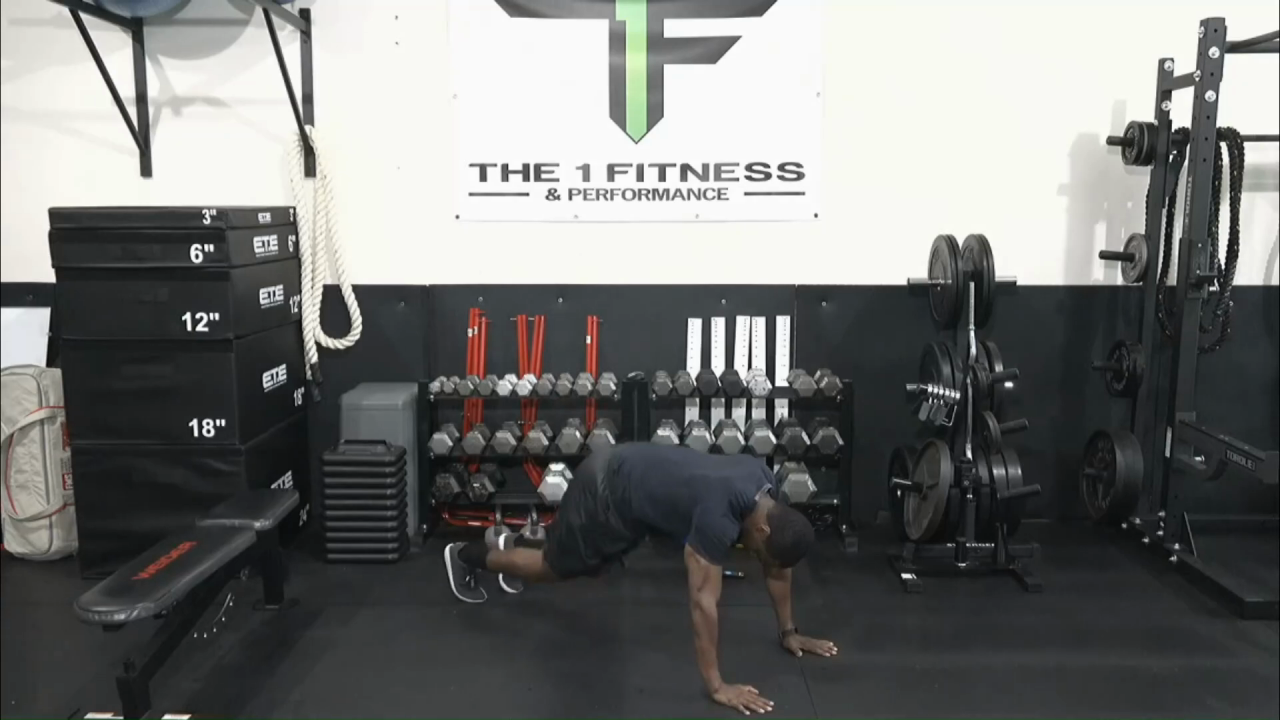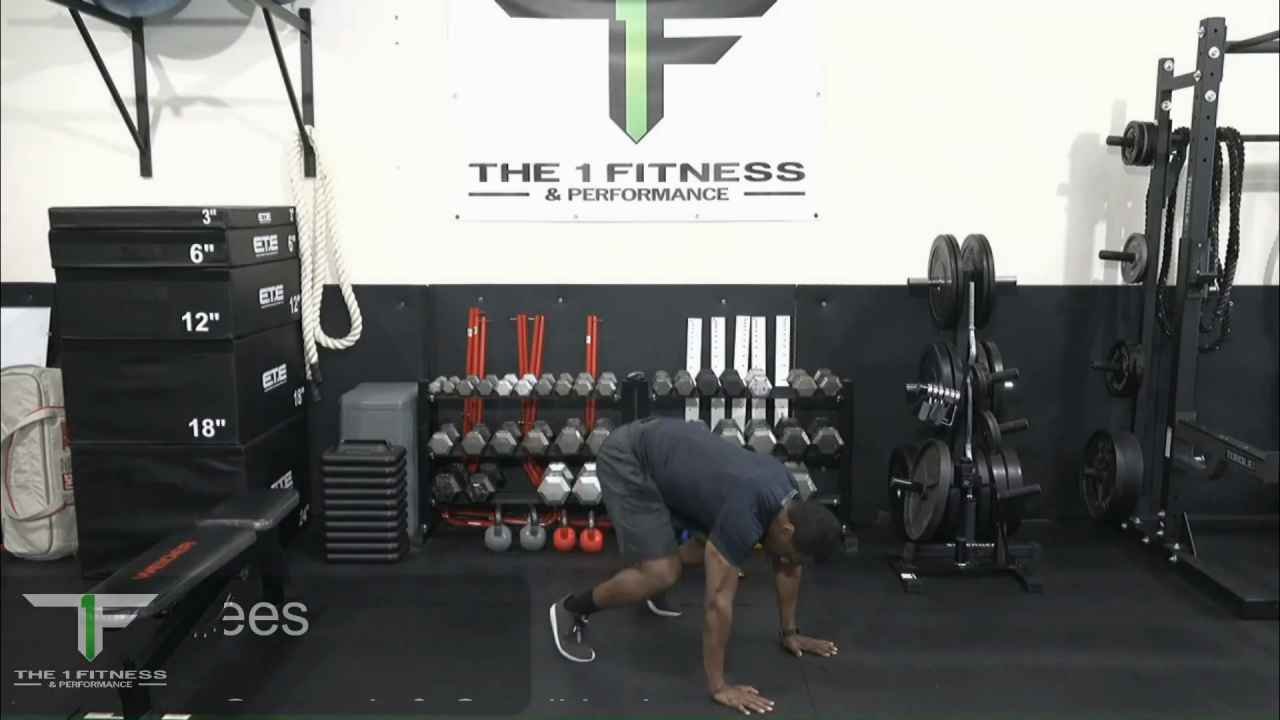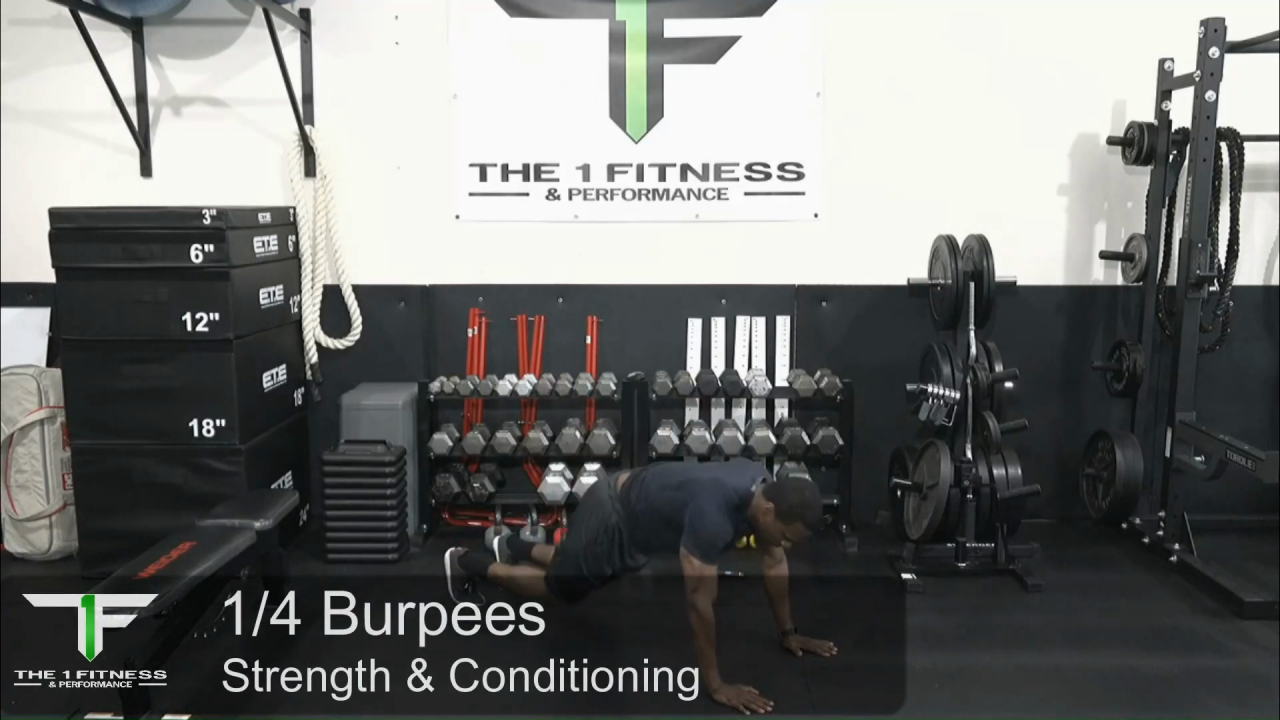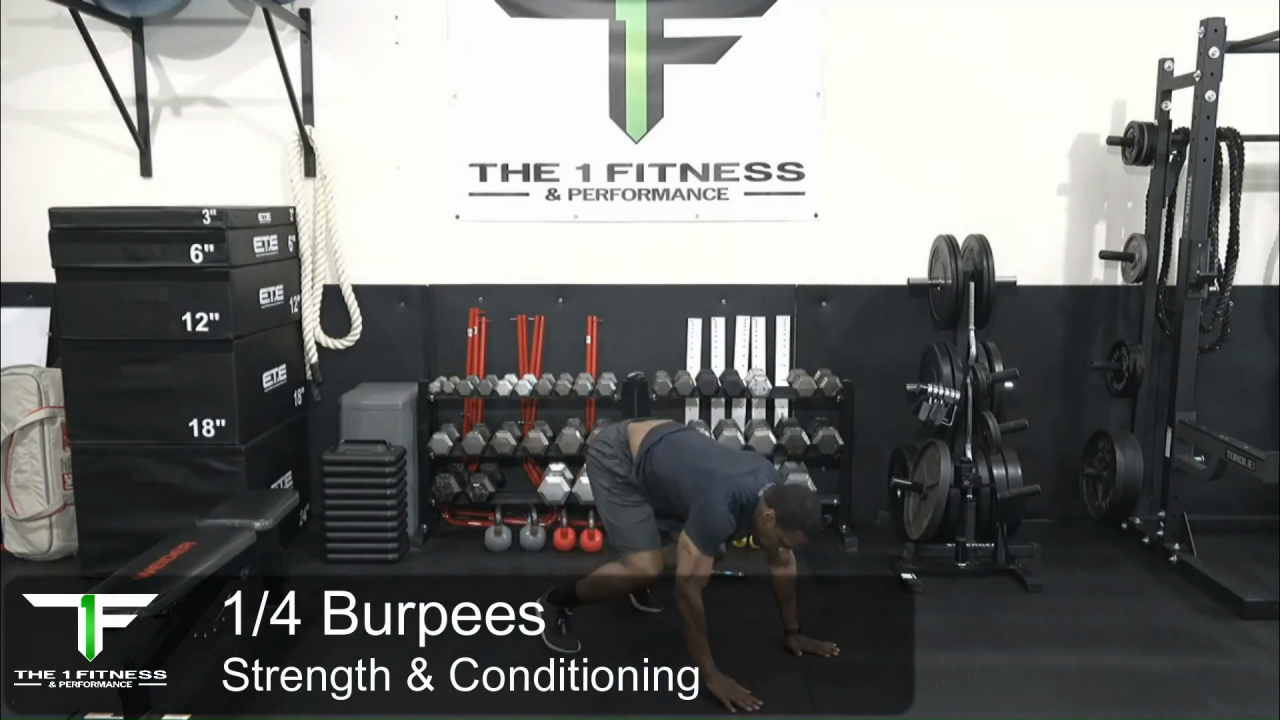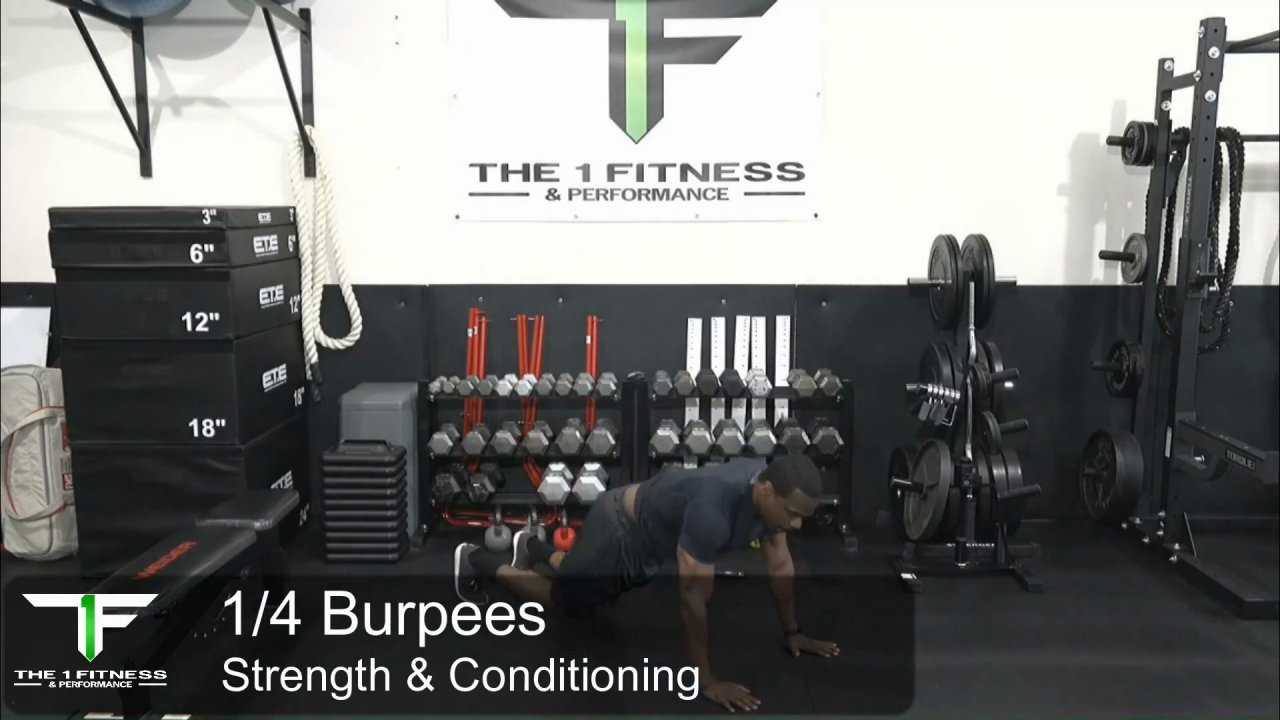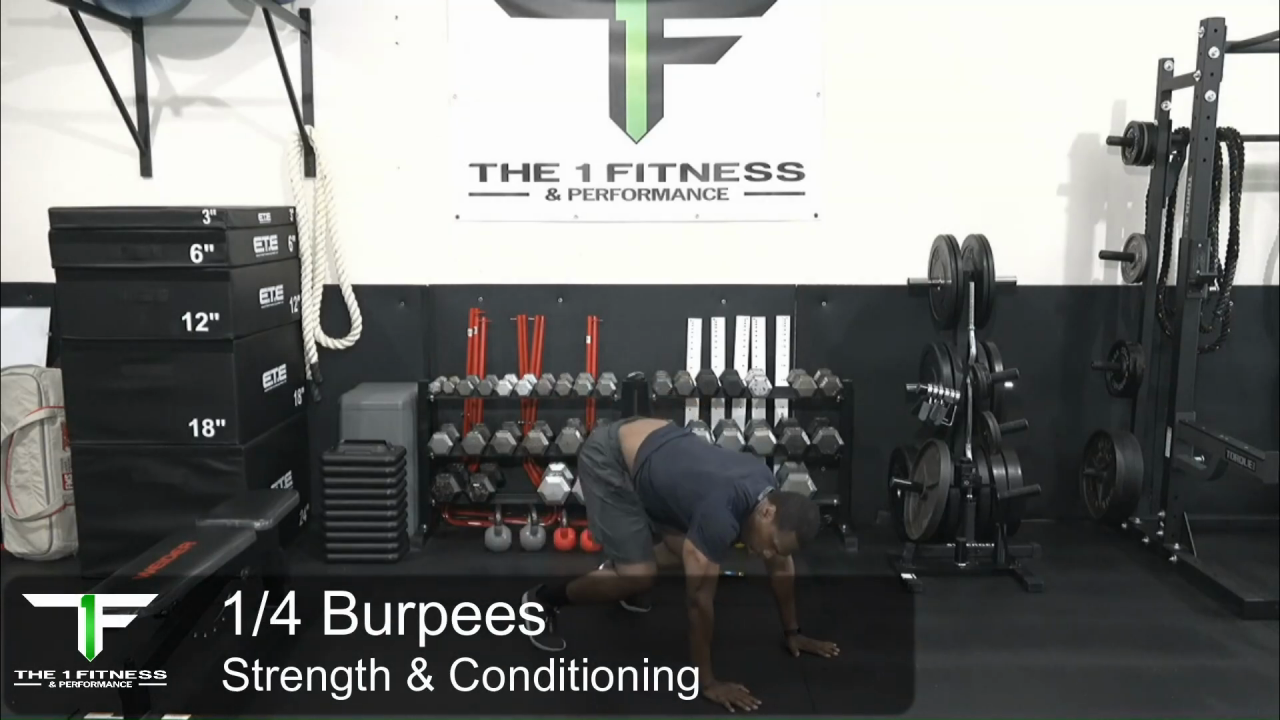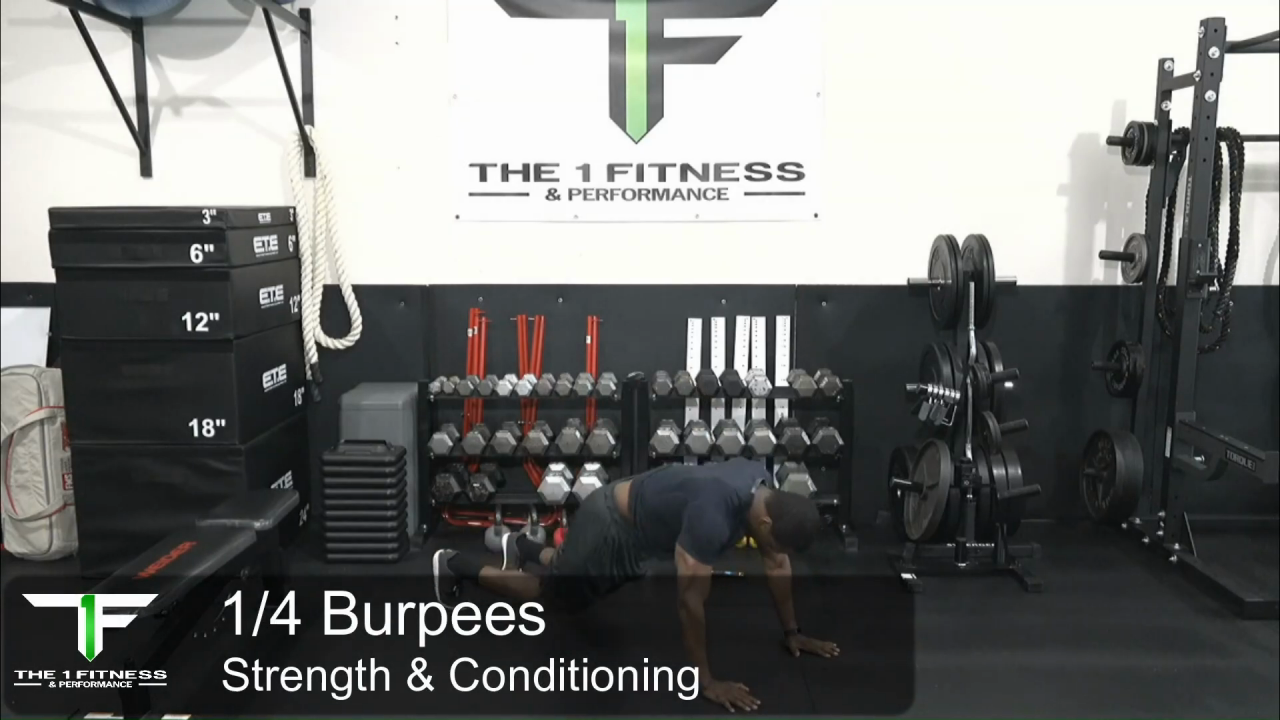
dt=0.7s
person 1, frame 1
left shoulder: (766, 489)
right shoulder: (719, 515)
left elbow: (777, 566)
right elbow: (703, 599)
left wrist: (789, 632)
right wrist: (717, 686)
left hip: (630, 471)
right hip: (606, 490)
left knee: (585, 564)
right knee: (556, 567)
left ankle: (518, 546)
right ankle: (465, 556)
person 1, frame 2
left shoulder: (787, 494)
right shoulder: (745, 514)
left elbow: (786, 565)
right elbow: (718, 601)
left wrist: (790, 633)
right wrist: (719, 688)
left hip: (663, 441)
right hip: (628, 453)
left knee: (714, 545)
right knee: (662, 574)
left ankle: (648, 590)
right ankle: (570, 612)
person 1, frame 3
left shoulder: (766, 487)
right shoulder: (714, 515)
left elbow: (774, 562)
right elbow: (700, 602)
left wrist: (789, 632)
right wrist: (716, 685)
left hip: (634, 500)
right hip: (613, 513)
left knee: (578, 563)
right knee: (560, 589)
left ankle: (515, 548)
right ankle: (466, 563)
person 1, frame 4
left shoulder: (773, 491)
right shoulder: (721, 507)
left elbow: (783, 565)
right elbow: (688, 592)
left wrist: (793, 634)
right wrist: (711, 676)
left hip: (658, 441)
right hip: (617, 454)
left knee: (701, 550)
right knee: (644, 568)
left ankle: (631, 584)
right ankle: (556, 603)
person 1, frame 5
left shoulder: (770, 484)
right shoulder: (713, 511)
left elbow: (780, 562)
right elbow: (693, 599)
left wrist: (792, 632)
right wrist: (706, 681)
left hip: (642, 518)
right hip: (621, 530)
left knee: (579, 573)
right knee: (564, 601)
left ankle: (532, 547)
right ankle: (476, 560)
person 1, frame 6
left shoulder: (772, 497)
right shoulder: (721, 514)
left elbow: (782, 568)
right elbow: (699, 600)
left wrist: (793, 634)
right wrist: (708, 682)
left hip: (647, 437)
right hip: (610, 454)
left knee: (688, 549)
right knee: (639, 576)
left ankle: (616, 578)
right ankle: (542, 600)
person 1, frame 7
left shoulder: (764, 489)
right shoulder: (712, 517)
left elbow: (776, 563)
right elbow: (691, 600)
left wrist: (792, 632)
right wrist: (705, 680)
left hip: (631, 510)
right hip: (611, 526)
left knee: (579, 571)
right knee: (556, 593)
left ankle: (524, 548)
right ankle: (453, 564)
